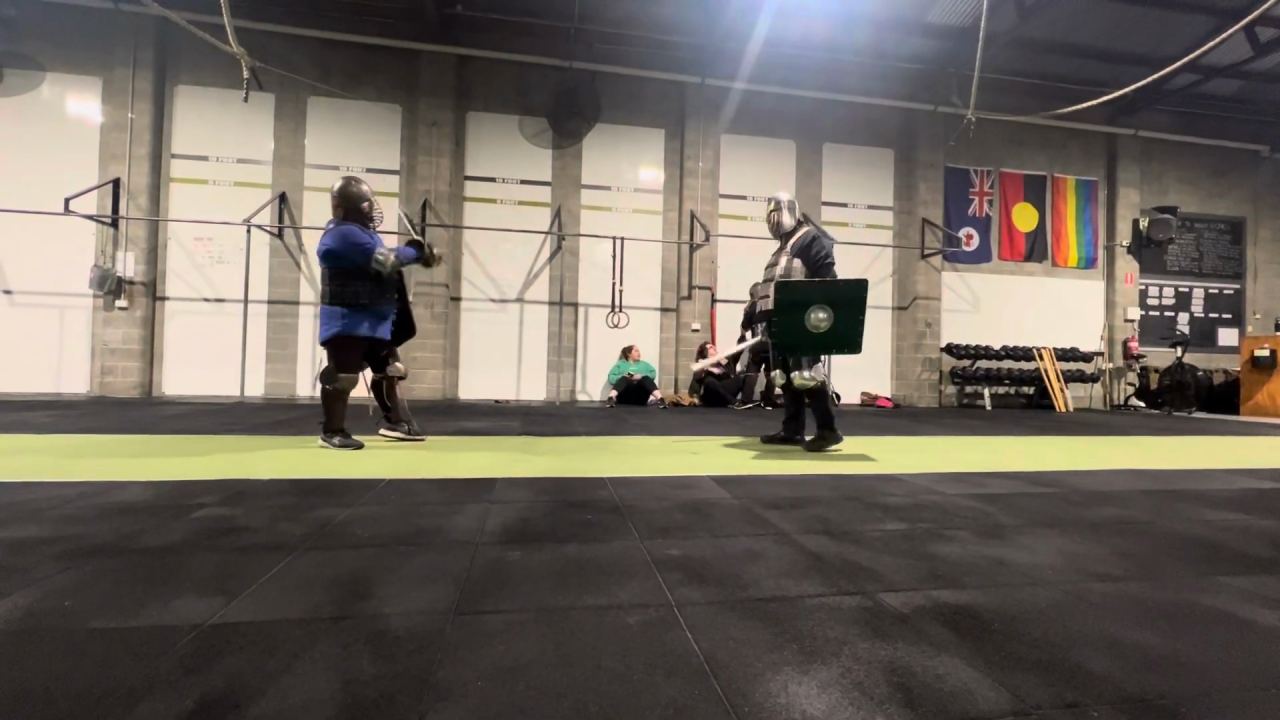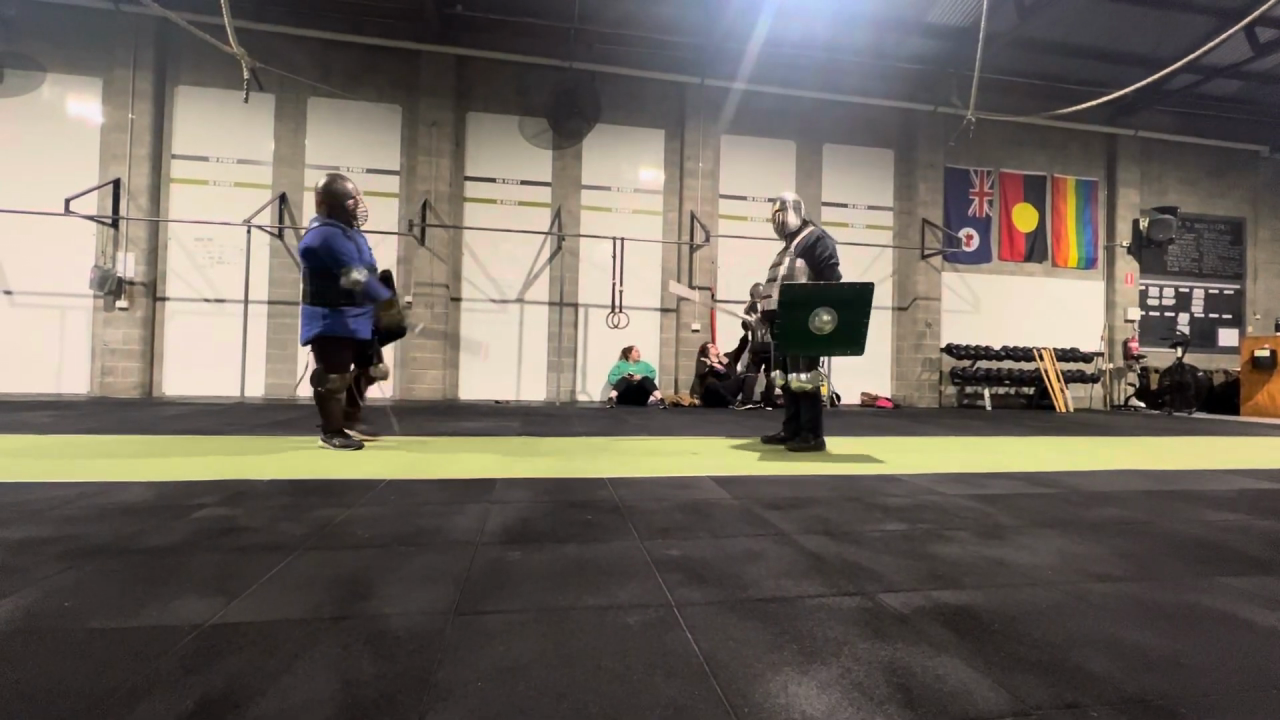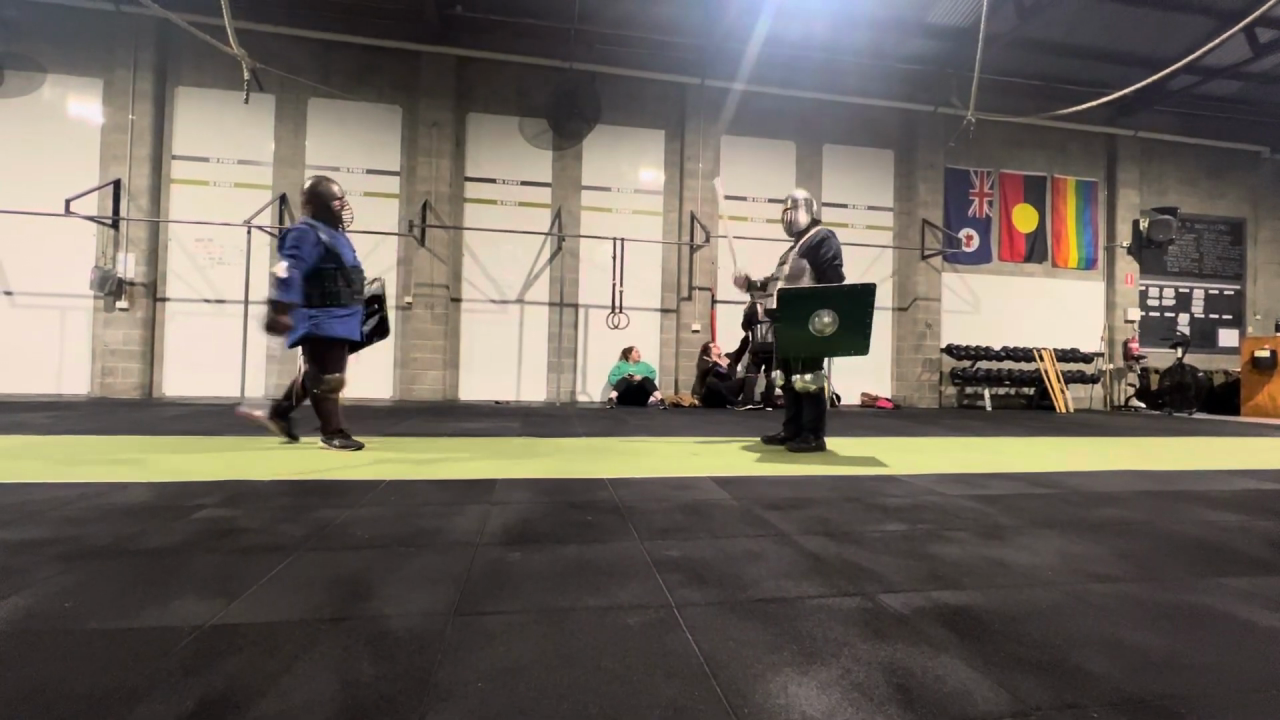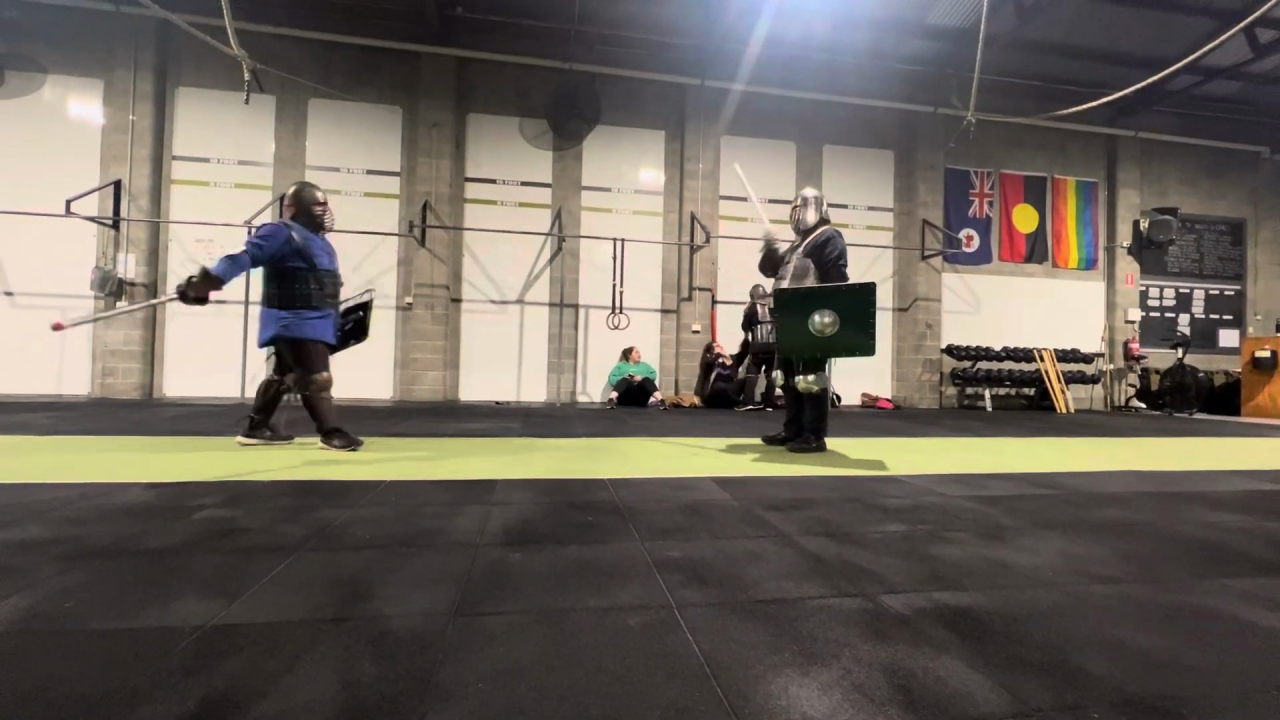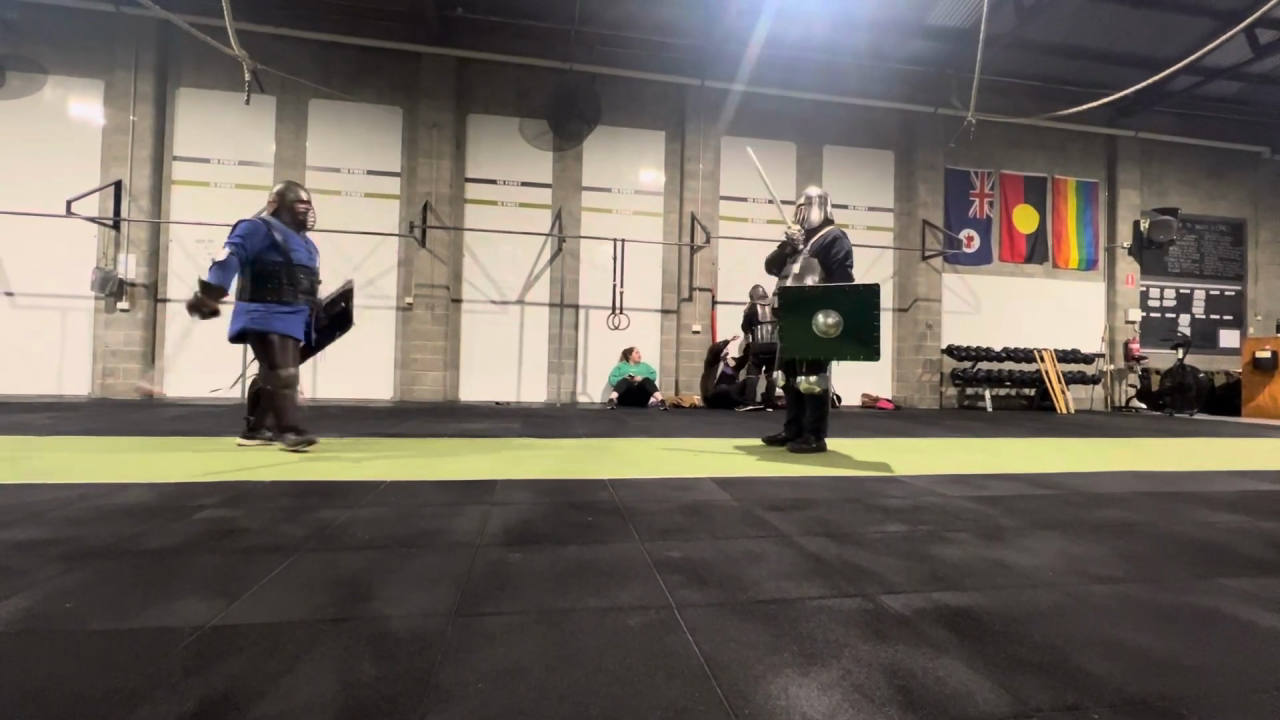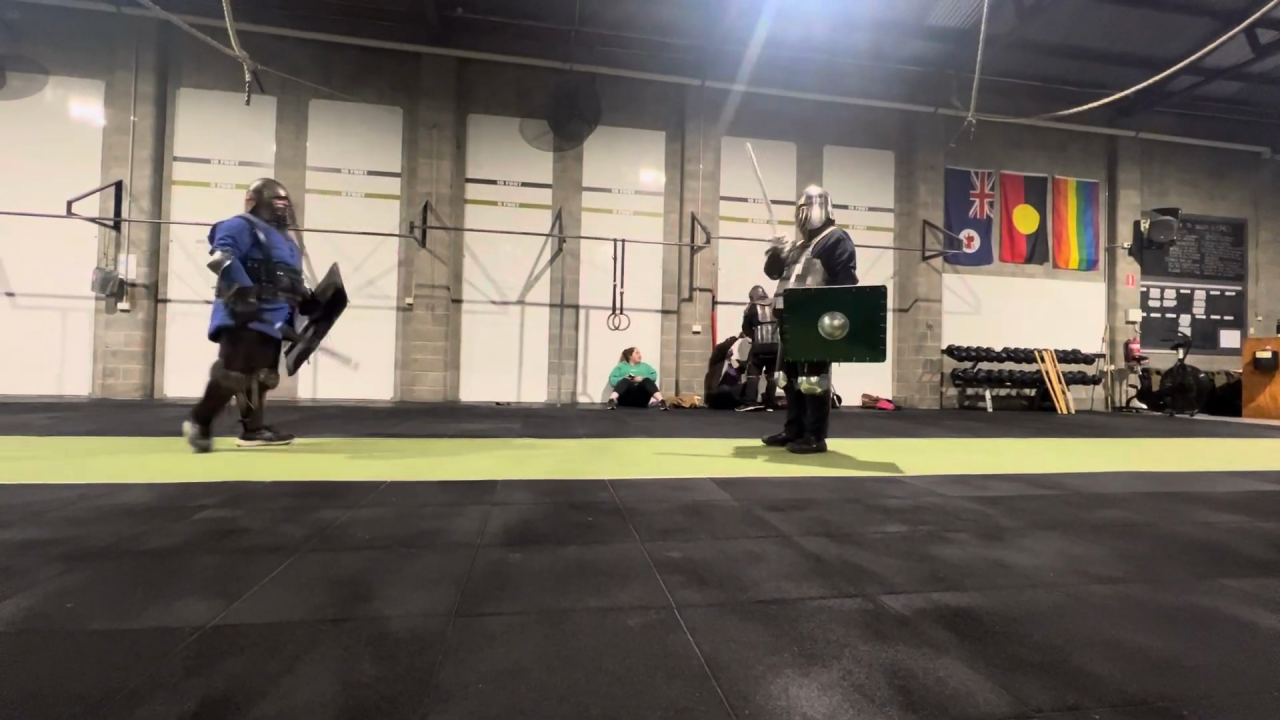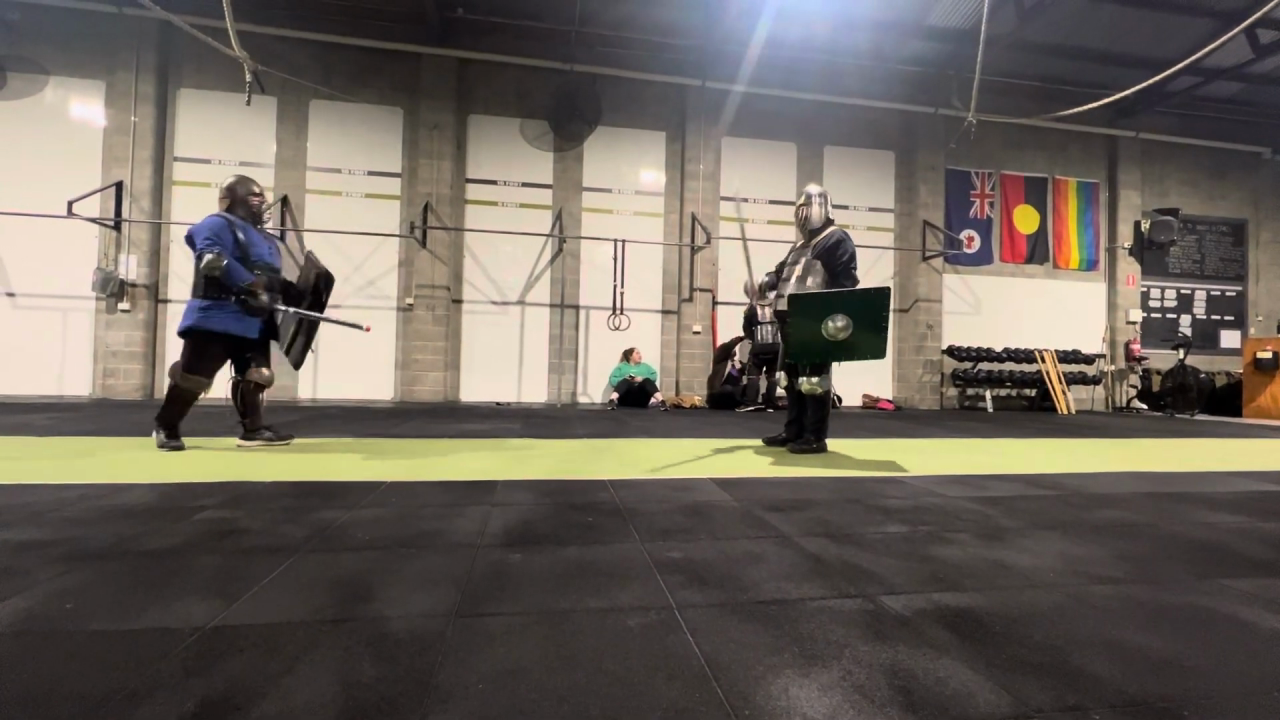
dt=0.2s
person 1, frame 1
left shoulder: (358, 232)
right shoulder: (344, 235)
left elbow: (383, 265)
right elbow: (386, 259)
right wrist: (421, 251)
left hip: (372, 318)
right hip: (348, 319)
left knee: (388, 369)
right knee: (342, 375)
left ankle: (397, 423)
right ankle: (332, 433)
person 1, frame 2
left shoulder: (343, 231)
right shoulder: (328, 235)
left elbow: (361, 274)
right elbow: (356, 275)
left wrist: (383, 304)
right wrist: (388, 303)
left hip: (351, 316)
right hip: (332, 318)
left knee: (367, 367)
right knee: (333, 375)
left ankle: (349, 419)
right ankle: (331, 433)
person 1, frame 3
left shoulder: (332, 234)
right shoulder: (308, 234)
right elbow: (289, 271)
left wrist: (361, 306)
right wrist: (282, 309)
left hip: (336, 319)
right hip: (323, 320)
left knee: (318, 374)
right knee: (328, 376)
left ankle: (278, 414)
right ankle: (333, 434)
person 1, frame 4
left shoulder: (319, 242)
right shoulder: (282, 234)
right elbow: (244, 256)
left wrist: (335, 318)
right wrist: (206, 281)
left hip: (315, 323)
right hip: (294, 321)
left knee: (285, 376)
right knee: (315, 377)
left ankle: (256, 428)
right ankle: (332, 433)
person 1, frame 5
left shoulder: (302, 241)
right shoulder: (259, 229)
left elbow: (304, 284)
right elbow: (229, 258)
right wrist: (210, 293)
left hip: (290, 319)
right hip: (266, 316)
left knee: (272, 375)
right knee: (282, 372)
left ankle: (255, 428)
right ankle: (288, 429)
person 1, frame 6
left shoulder: (282, 238)
right shoulder: (240, 227)
left elbow: (288, 279)
right elbow: (223, 259)
left wrist: (306, 302)
right wrist: (243, 296)
left hip: (270, 318)
right hip: (243, 316)
left knee: (263, 375)
right knee: (234, 371)
left ankle: (253, 429)
right ankle: (199, 423)
person 1, frame 7
left shoulder: (262, 237)
right shoulder: (217, 225)
left elbow: (272, 276)
right elbow: (215, 261)
left wrist: (292, 292)
right wrist: (253, 289)
left hip: (251, 321)
right hip: (216, 315)
left knee: (256, 374)
right knee: (194, 376)
left ankle: (254, 430)
right ankle: (165, 428)
person 2, frame 1
left shoulder: (812, 238)
right shoulder: (780, 249)
left elbow: (826, 276)
right wrist: (762, 319)
left knee: (806, 374)
right knee: (786, 377)
left ankle: (828, 430)
right ankle: (792, 430)
person 2, frame 2
left shoulder: (816, 239)
right shoulder: (786, 249)
left elbow: (830, 277)
right wrist: (765, 314)
left knee: (803, 376)
right knee: (787, 377)
left ankle: (813, 435)
right ankle: (792, 430)
person 2, frame 3
left shoulder: (822, 238)
right shoulder: (795, 247)
left elbow: (833, 278)
right elbow: (782, 281)
right wrist: (752, 284)
left knee: (808, 376)
right knee: (788, 377)
left ankle: (814, 436)
right ankle: (792, 430)
person 2, frame 4
left shoulder: (828, 238)
right shoulder: (796, 244)
left elbow: (837, 279)
right elbow: (768, 269)
right wrist: (771, 249)
left knee: (810, 376)
right knee: (789, 376)
left ankle: (815, 436)
right ankle: (793, 430)
person 2, frame 5
left shoulder: (834, 238)
right shoulder: (799, 242)
left elbow: (842, 279)
right elbow: (772, 267)
right wrist: (787, 245)
left knee: (812, 377)
right knee: (789, 376)
left ankle: (815, 436)
right ankle: (793, 430)
person 2, frame 6
left shoulder: (836, 239)
right shoulder: (800, 244)
left elbow: (845, 280)
right elbow: (778, 271)
right wrist: (775, 254)
left knee: (813, 378)
right knee: (790, 376)
left ankle: (815, 437)
right ankle: (794, 431)
person 2, frame 7
left shoulder: (836, 239)
right shoulder: (801, 244)
left elbow: (845, 281)
right elbow: (783, 275)
right wrist: (764, 285)
left knee: (813, 378)
right knee: (792, 377)
left ankle: (815, 437)
right ankle: (794, 431)
